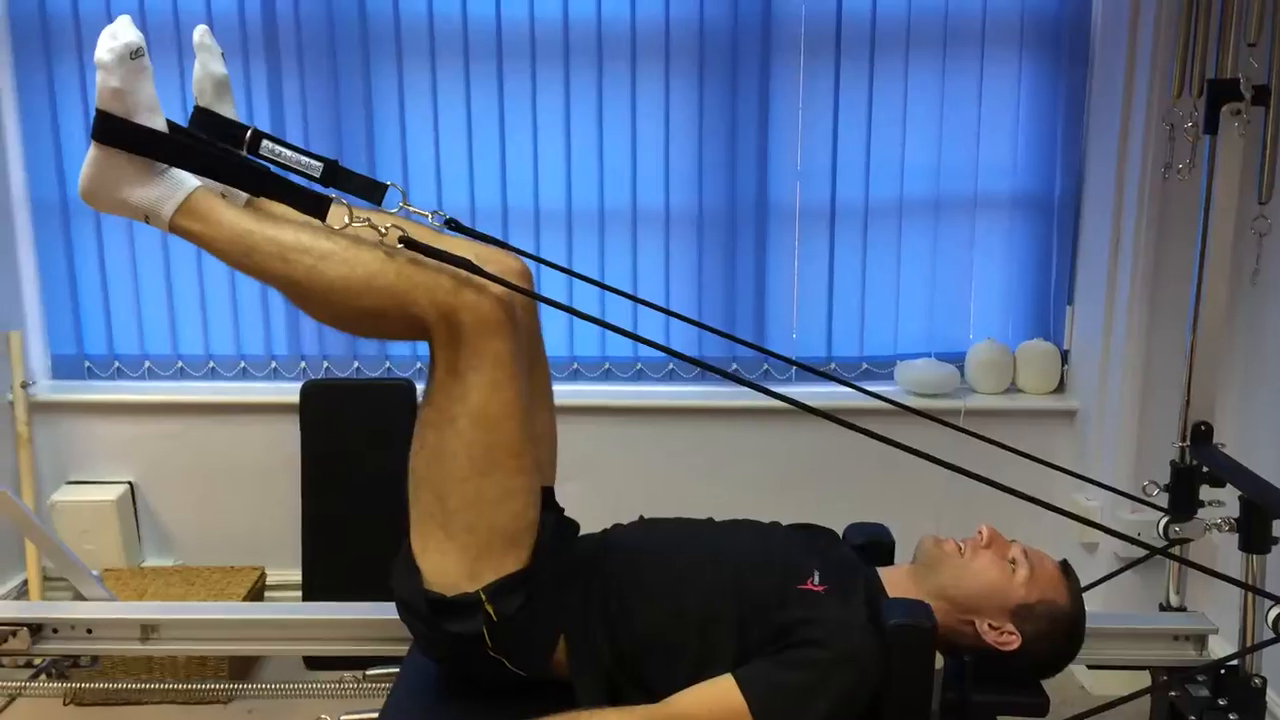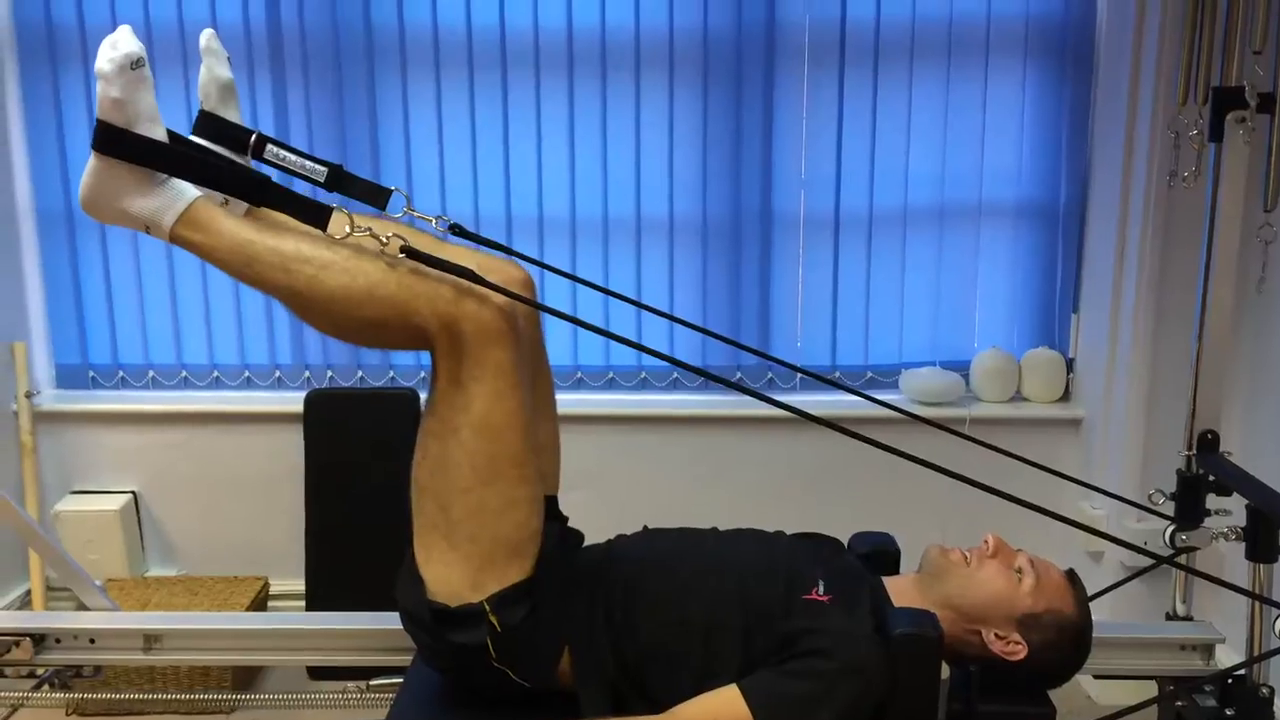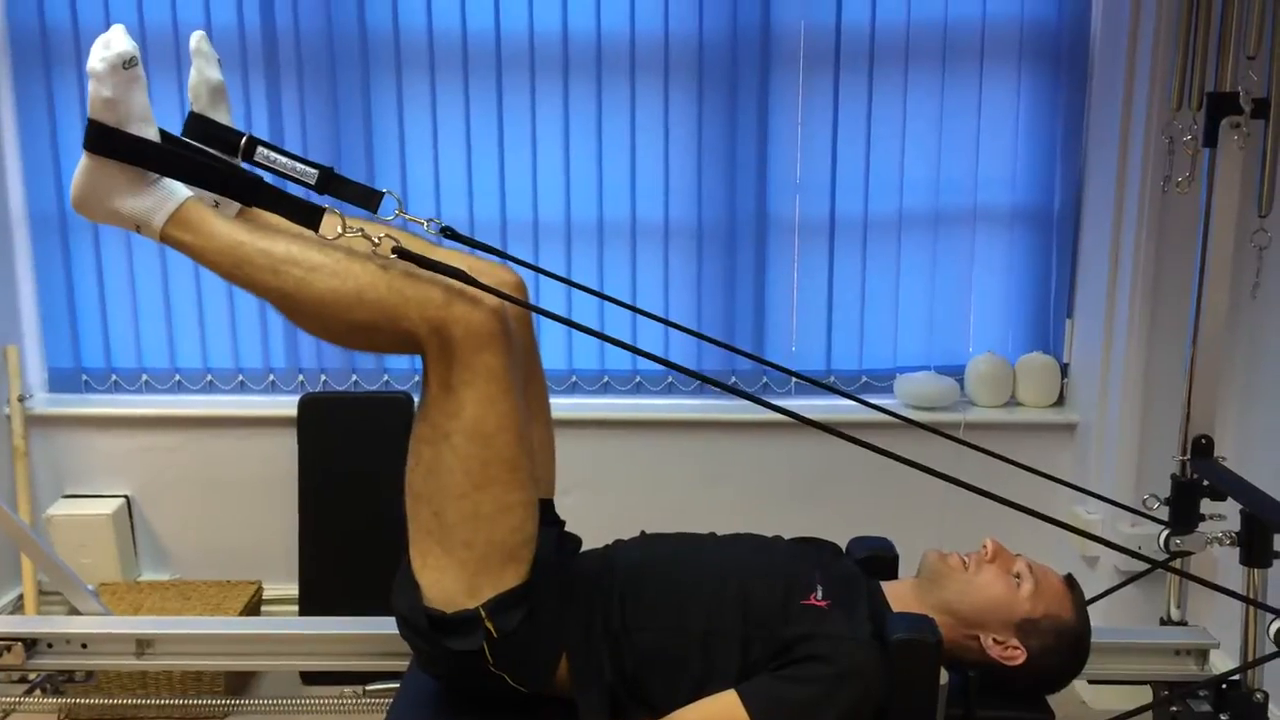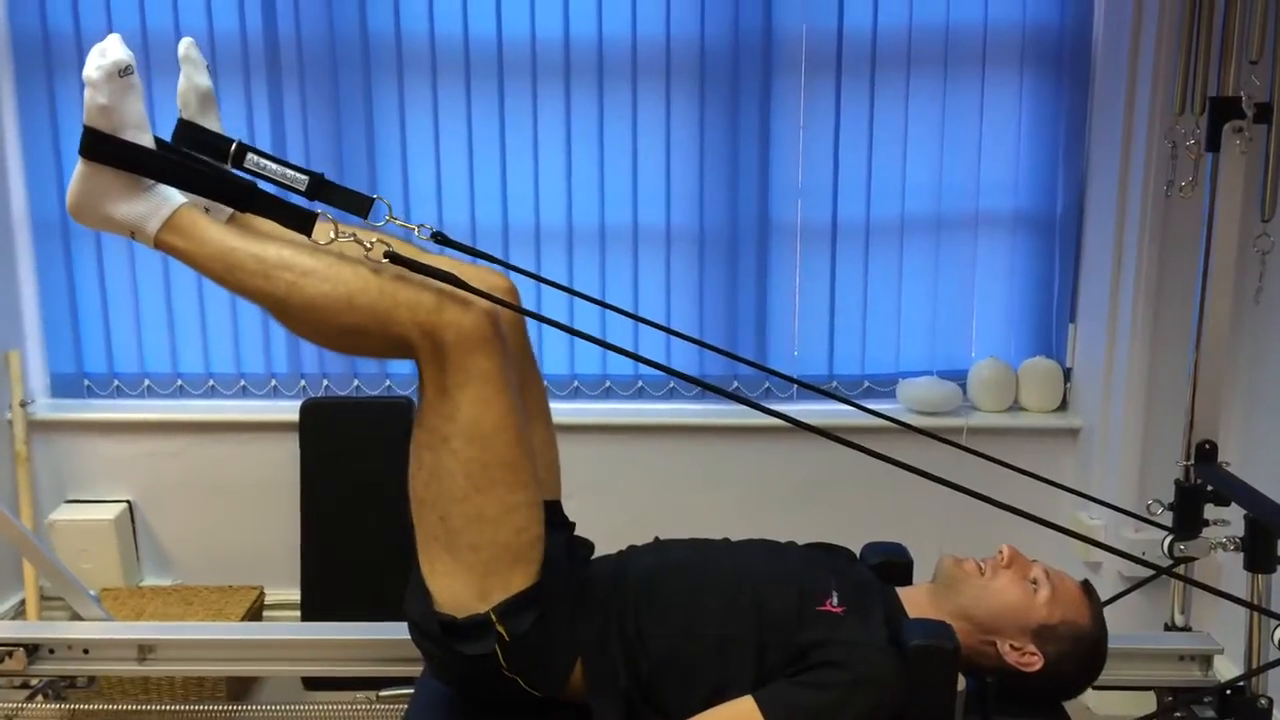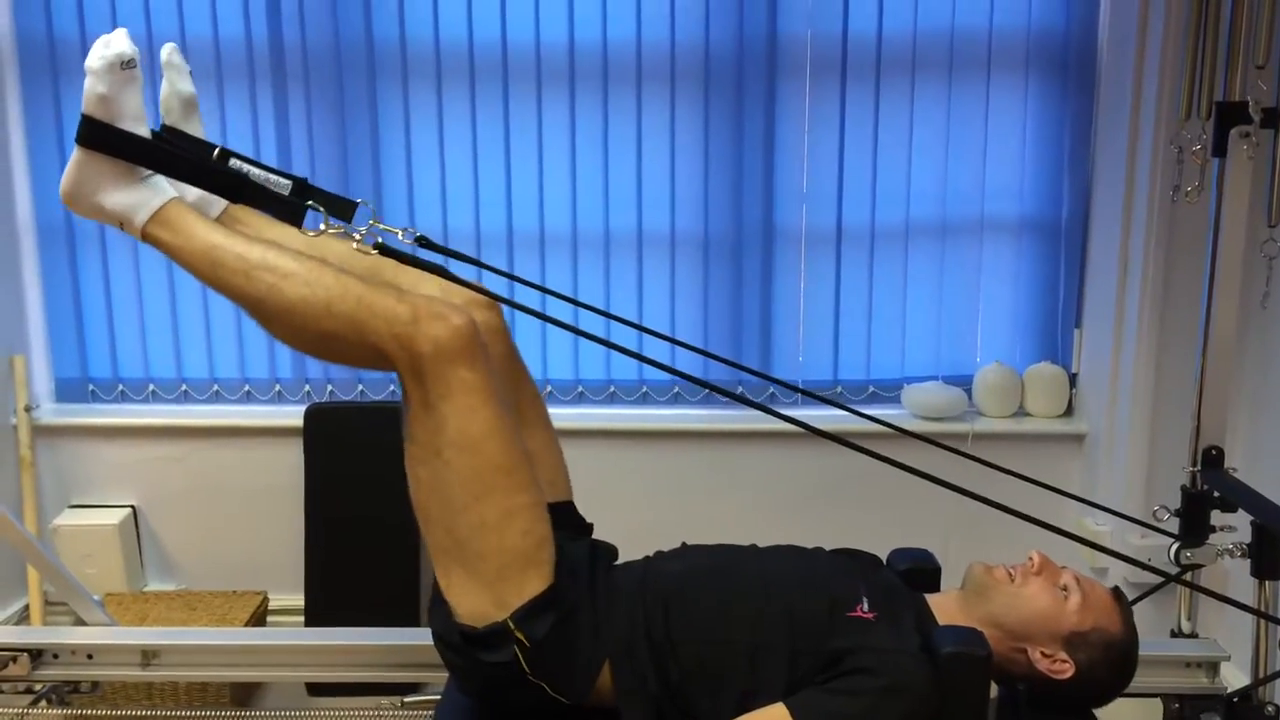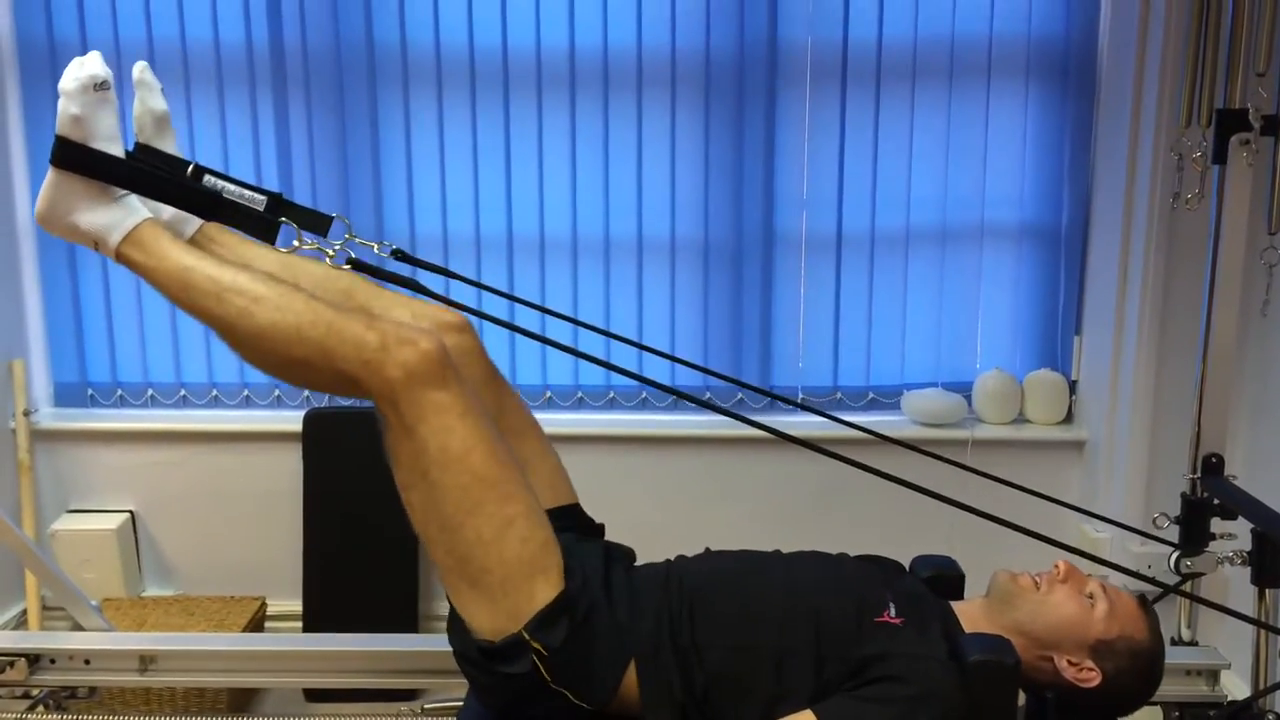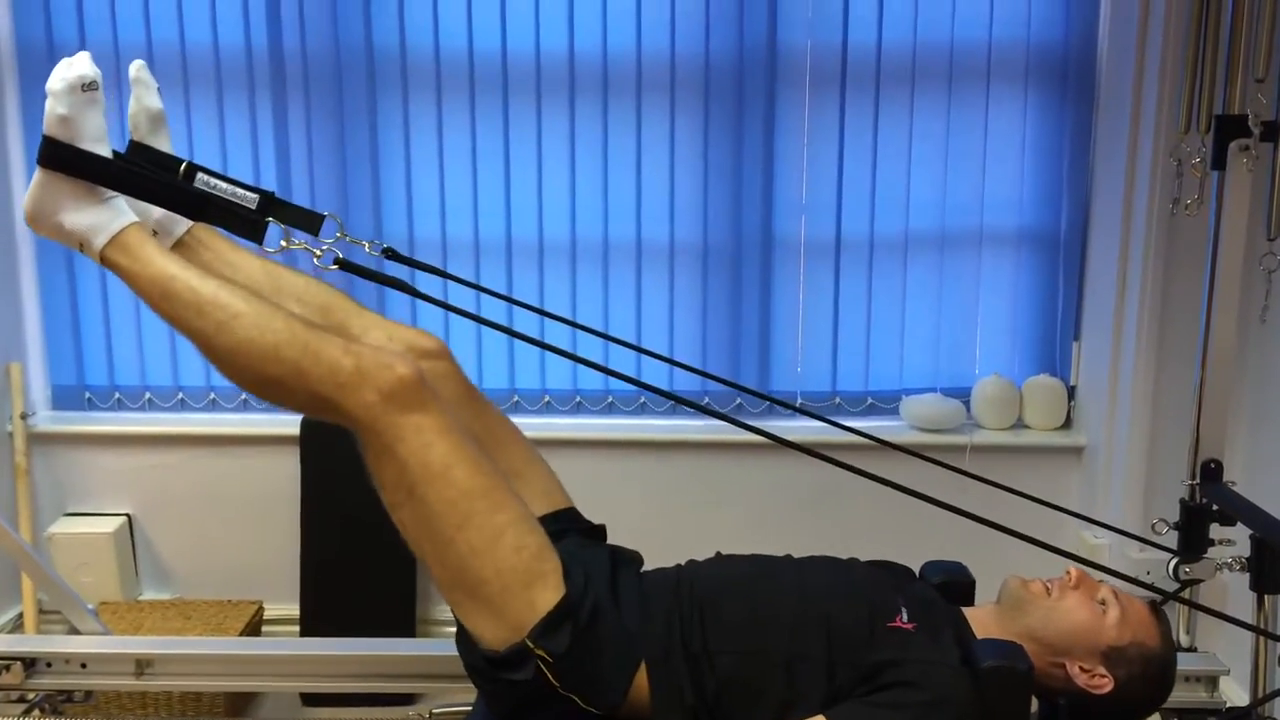
dt=0.3s
person 1, frame 1
right shoulder: (845, 573)
left hip: (498, 615)
right hip: (548, 562)
left knee: (473, 302)
right knee: (494, 284)
left ankle: (165, 190)
right ankle: (226, 180)
person 1, frame 2
right shoulder: (852, 587)
left hip: (501, 627)
right hip: (559, 574)
left knee: (476, 313)
right knee: (498, 290)
left ankle: (162, 201)
right ankle: (232, 187)
person 1, frame 3
right shoulder: (848, 588)
left hip: (498, 631)
right hip: (548, 581)
left knee: (468, 318)
right knee: (491, 295)
left ankle: (153, 198)
right ankle: (219, 188)
person 1, frame 4
right shoulder: (865, 597)
left hip: (512, 635)
right hip: (560, 582)
left knee: (461, 324)
right knee: (483, 301)
left ankle: (147, 206)
right ankle: (215, 193)
person 1, frame 5
right shoulder: (891, 600)
right hip: (586, 584)
left knee: (440, 335)
right knee: (467, 320)
left ankle: (142, 201)
right ankle: (196, 197)
person 1, frame 6
right shoulder: (916, 609)
right hip: (604, 585)
left knee: (409, 361)
right knee: (440, 337)
left ankle: (117, 224)
right ankle: (172, 215)
person 1, frame 7
right shoulder: (925, 611)
right hip: (608, 589)
left knee: (379, 385)
right knee: (415, 359)
left ankle: (103, 227)
right ankle: (161, 223)
